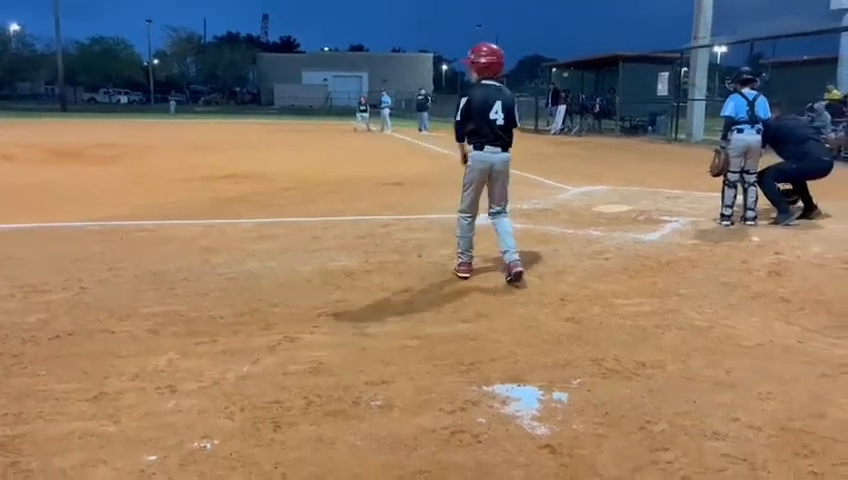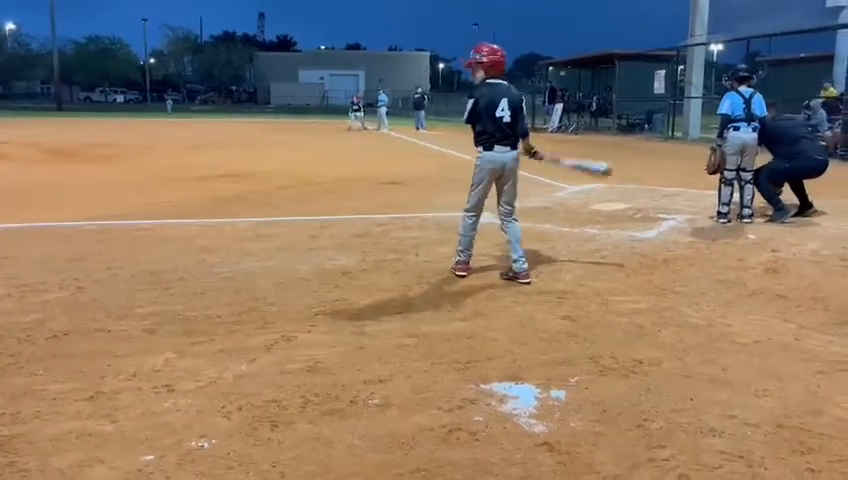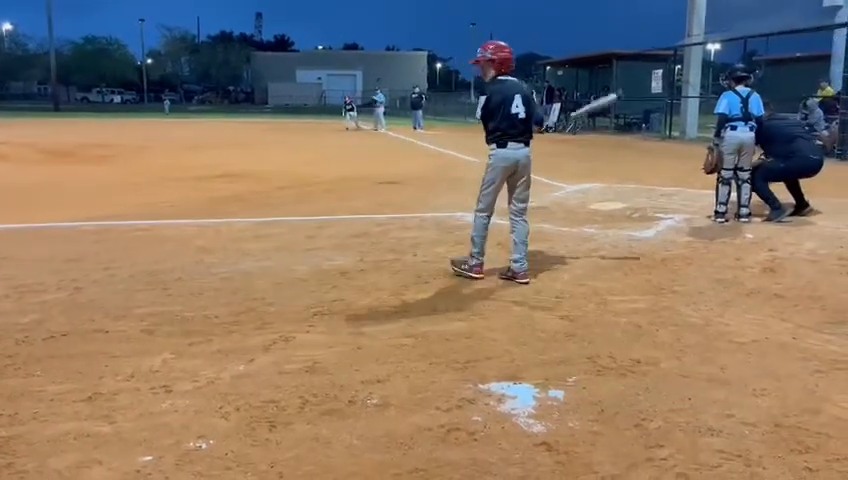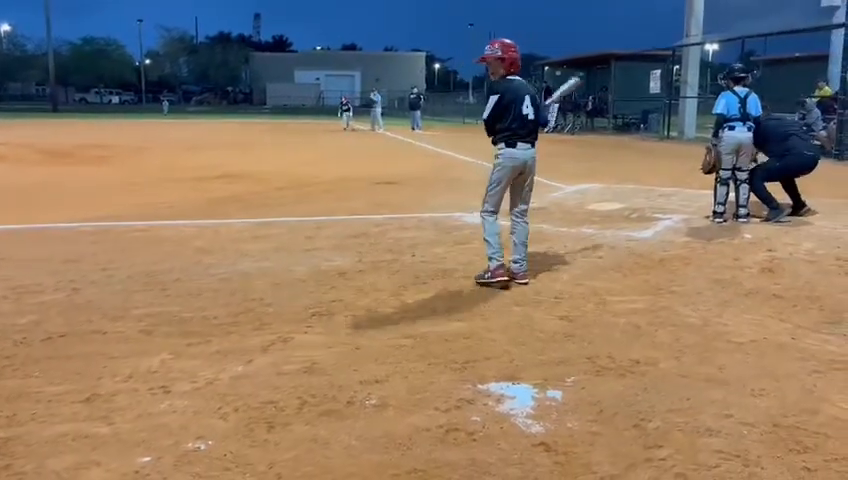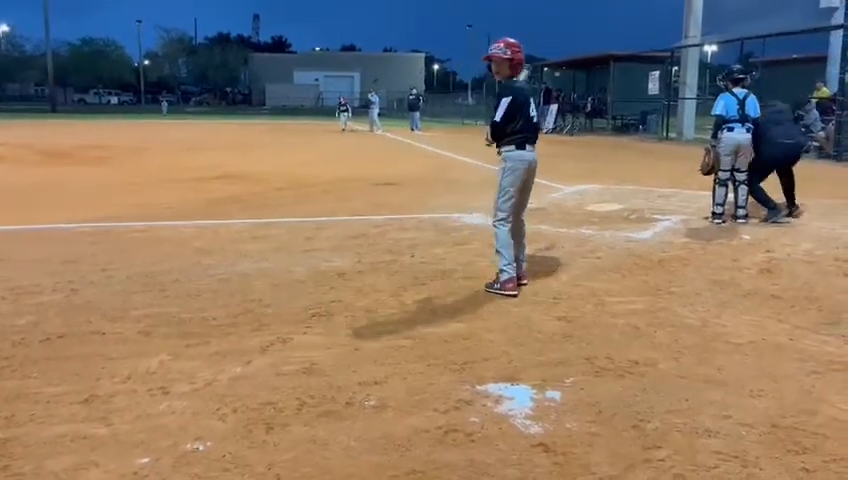
dt=0.2s
person 1, frame 1
left shoulder: (470, 94)
right shoulder: (508, 96)
left elbow: (460, 130)
right elbow: (511, 130)
left wrist: (463, 153)
left hip: (478, 155)
right hip: (502, 156)
left knee: (467, 212)
right knee: (499, 212)
left ankle: (464, 263)
right ankle: (513, 261)
person 1, frame 2
left shoulder: (477, 93)
right shoulder: (515, 93)
left elbow: (474, 125)
right elbow: (522, 128)
right wrist: (530, 150)
left hip: (488, 156)
right hip: (511, 155)
left knee: (473, 210)
right knee: (508, 213)
left ankle: (462, 262)
right ankle: (520, 267)
person 1, frame 3
left shoulder: (489, 90)
right shoulder: (523, 88)
left elbow: (486, 123)
right elbow: (537, 120)
left hip: (501, 153)
right hip: (524, 152)
left knee: (483, 210)
right knee: (518, 212)
left ankle: (475, 263)
right ankle: (519, 268)
person 1, frame 4
left shoulder: (498, 88)
right shoulder: (528, 88)
left elbow: (488, 126)
right elbow: (541, 122)
left hip: (508, 153)
right hip: (529, 152)
left knee: (490, 210)
right knee: (520, 213)
left ankle: (496, 267)
right ankle: (519, 268)
person 1, frame 5
left shoulder: (508, 90)
right shoulder: (524, 89)
left elbow: (497, 130)
left wrist: (490, 136)
right wrist: (498, 132)
left hip: (514, 156)
right hip: (529, 154)
left knee: (502, 217)
right knee: (516, 215)
left ankle: (507, 279)
right ankle: (519, 270)
person 2, frame 1
left shoulder: (734, 98)
right shoulder: (761, 99)
left elbow: (728, 121)
left wrist: (723, 140)
right wrist: (762, 144)
left hip: (737, 137)
right hip: (755, 138)
left knee: (731, 176)
right knee: (751, 177)
left ankle: (726, 215)
right ankle: (750, 215)
person 2, frame 2
left shoulder: (730, 96)
right shoulder: (757, 96)
left elbow: (725, 119)
right elbow: (762, 121)
left wrist: (719, 138)
right wrist: (759, 142)
left hip: (733, 135)
right hip: (752, 136)
left knee: (728, 174)
right knee: (747, 175)
left ankle: (723, 212)
right ankle: (746, 213)
person 2, frame 3
left shoulder: (727, 95)
right shoulder: (754, 96)
left elbow: (722, 118)
right elbow: (759, 120)
left wrist: (716, 138)
right wrist: (756, 141)
left hip: (731, 134)
right hip: (749, 135)
left knee: (725, 173)
right knee: (745, 174)
left ankle: (721, 211)
right ankle: (744, 212)
person 2, frame 4
left shoulder: (725, 95)
right shoulder: (752, 96)
left elbow: (720, 118)
right elbow: (757, 120)
left wrist: (714, 138)
right wrist: (754, 141)
left hip: (729, 134)
right hip: (747, 135)
left knee: (723, 174)
right knee: (743, 174)
left ankle: (719, 212)
right ankle: (742, 212)
person 2, frame 5
left shoulder: (724, 97)
right shoulder: (751, 98)
left elbow: (719, 120)
right elbow: (756, 122)
left wrist: (713, 139)
right wrist: (753, 142)
left hip: (728, 136)
right hip: (746, 137)
left knee: (722, 174)
right knee: (742, 175)
left ankle: (718, 213)
right ankle: (741, 213)
person 3, frame 1
left shoulder: (771, 125)
right shoulder: (799, 121)
left hip: (812, 161)
right hip: (826, 161)
left knee: (765, 177)
right knee: (793, 170)
left ankle: (784, 213)
right ankle: (810, 208)
person 3, frame 2
left shoulder: (766, 126)
right shoulder: (795, 121)
left hip: (806, 161)
right hip: (821, 161)
left knee: (760, 175)
right knee: (789, 167)
left ankle: (780, 210)
right ankle: (806, 206)
person 3, frame 3
left shoulder: (762, 126)
right shoulder: (791, 120)
left hip: (802, 160)
right hip: (817, 159)
left knee: (756, 176)
right knee: (785, 167)
left ankle: (777, 210)
right ankle: (802, 205)
person 3, frame 4
left shoulder: (760, 125)
right shoulder: (787, 121)
left hip: (797, 157)
right hip: (812, 157)
left knee: (754, 178)
right knee: (784, 171)
left ankle: (776, 209)
right ankle: (800, 206)
person 3, frame 5
right shoulder: (783, 107)
left hip: (773, 147)
right hip: (795, 145)
left knee: (751, 181)
right knee: (785, 172)
left ankle: (774, 209)
right ankle: (792, 206)
